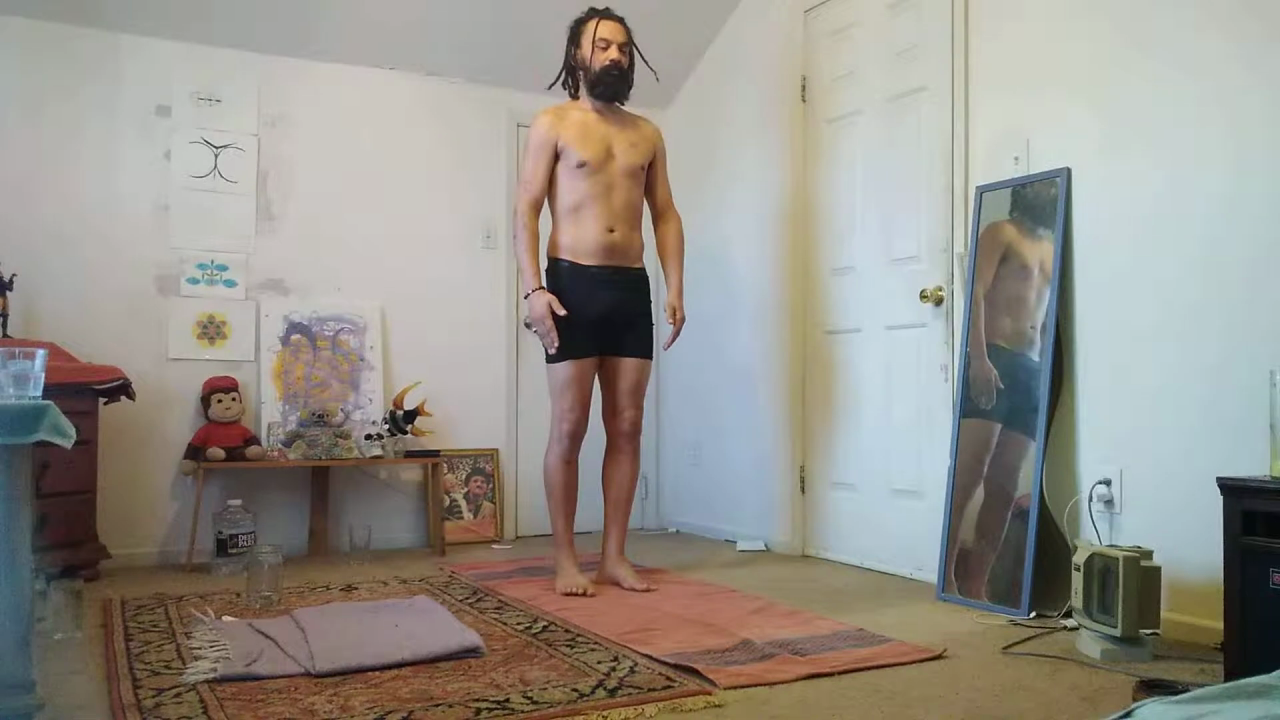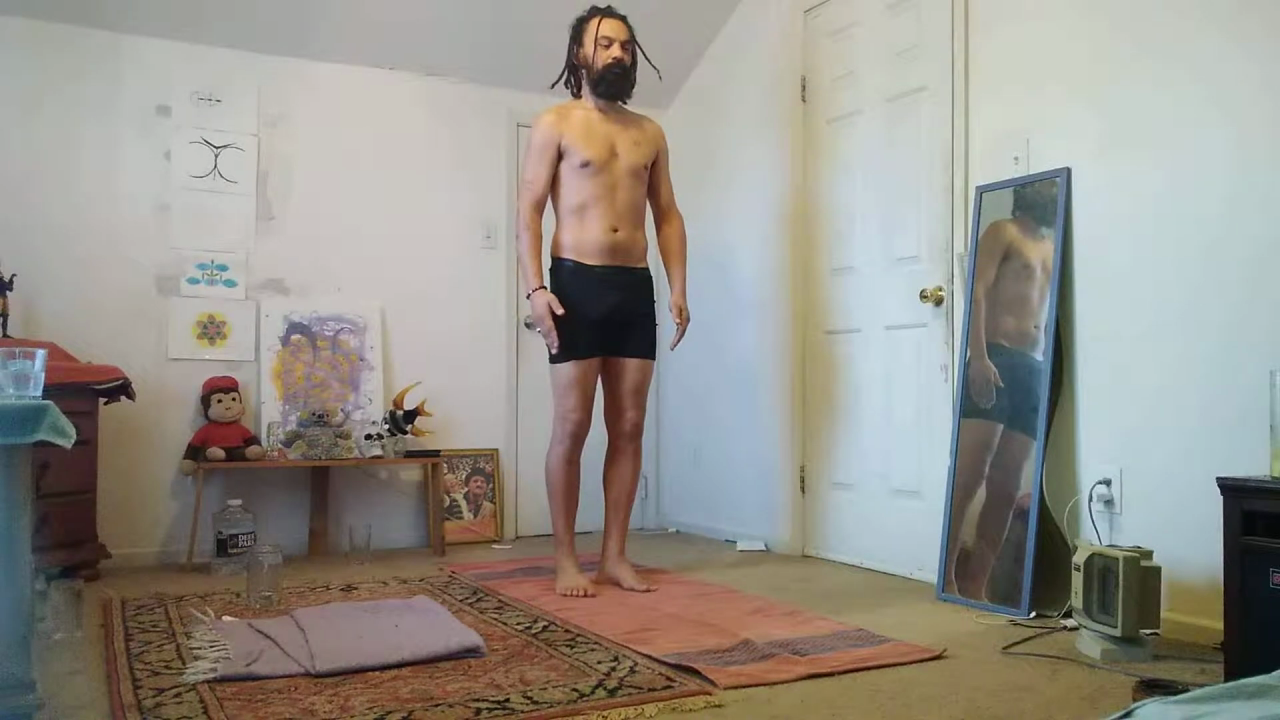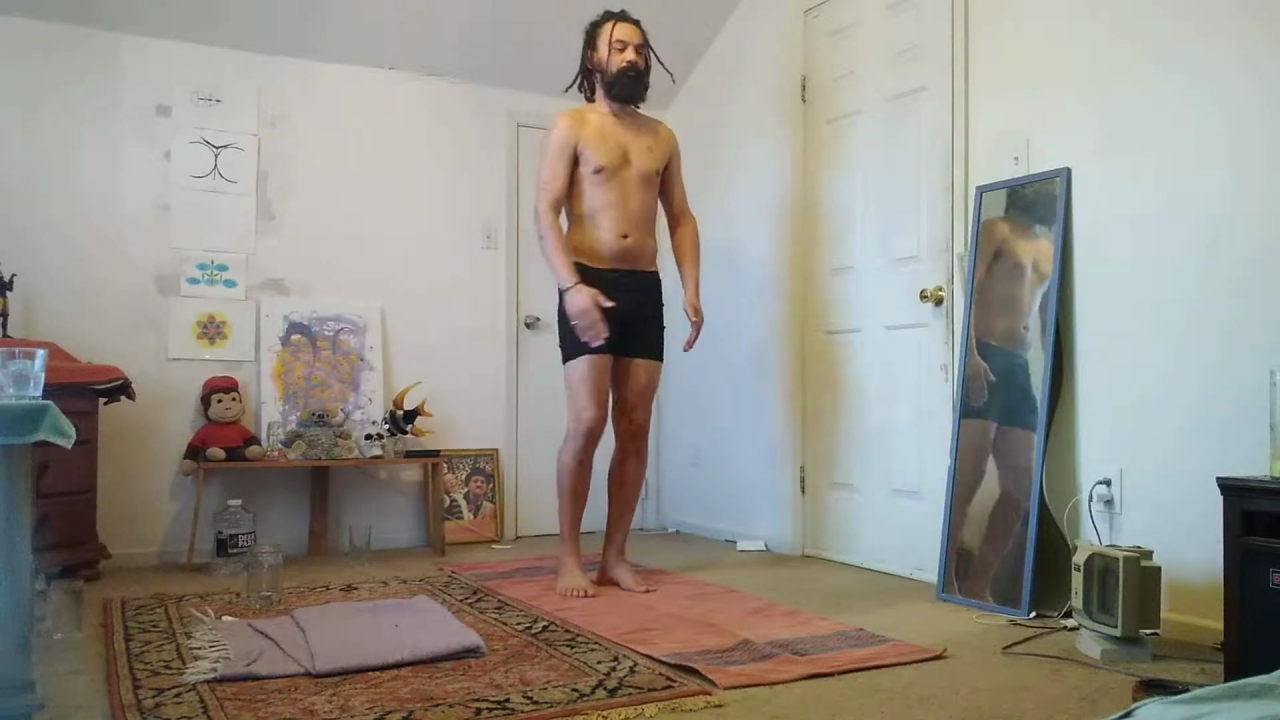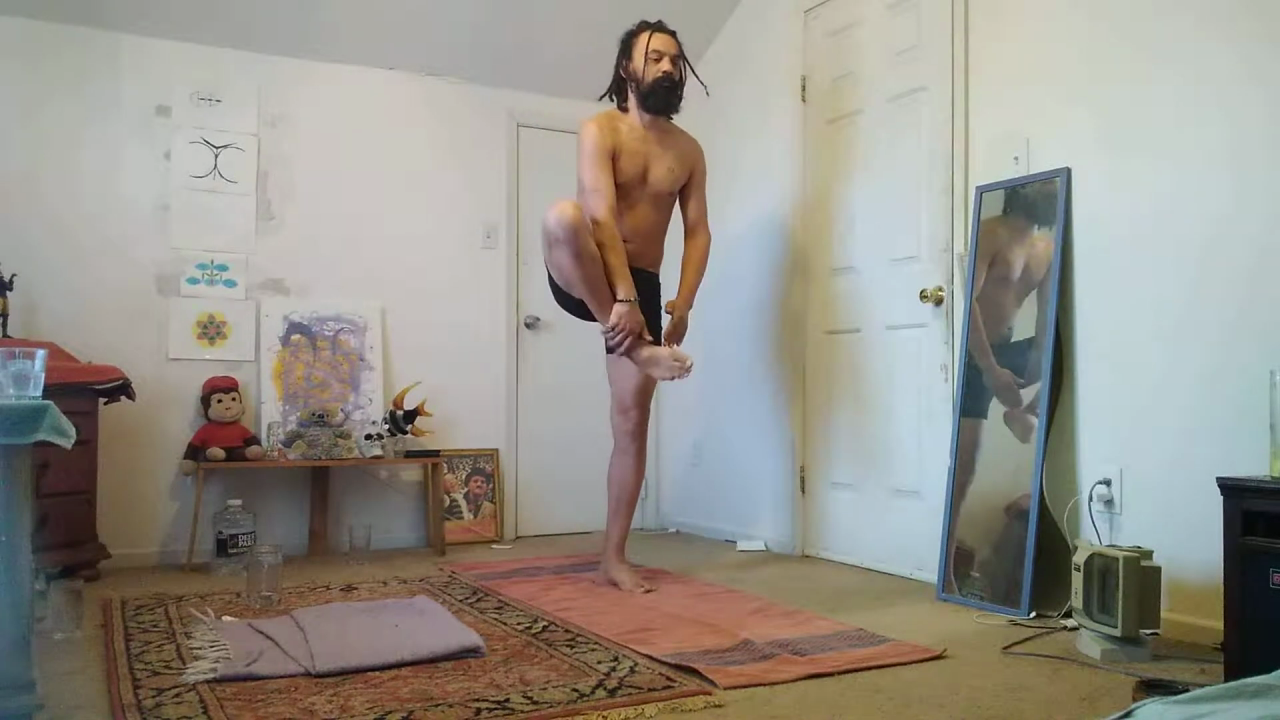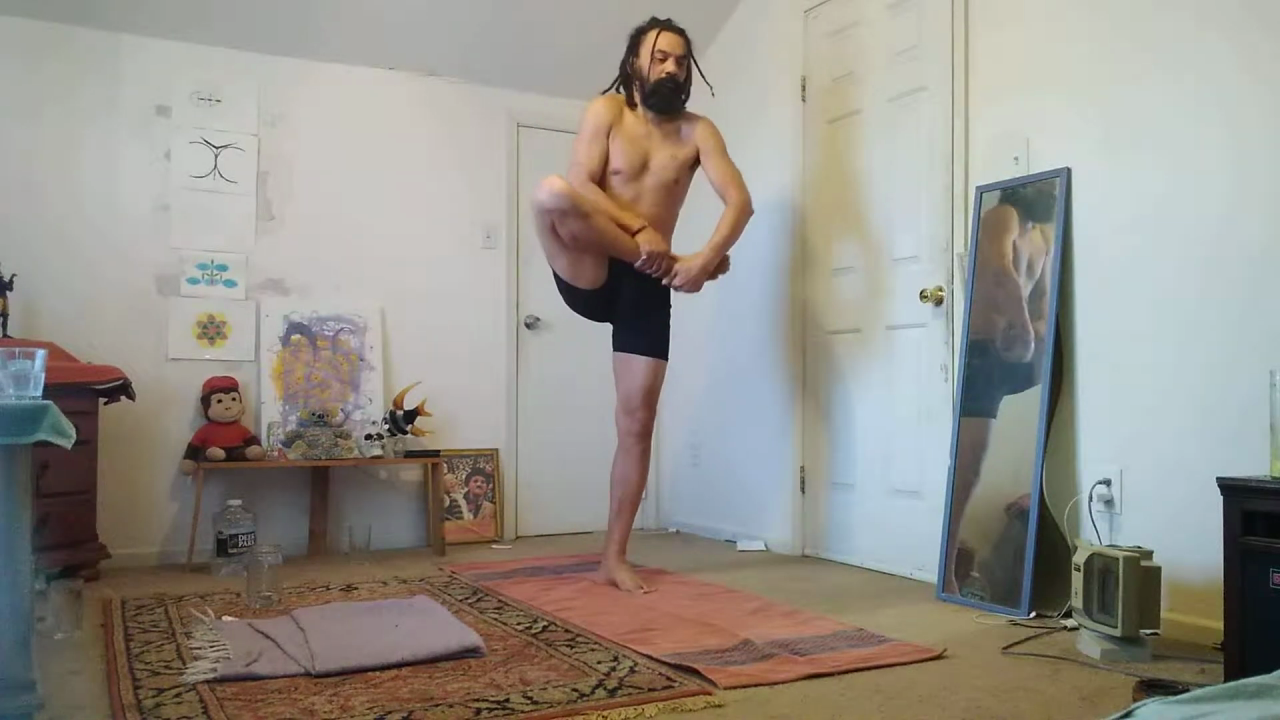
dt=1s
person 1, frame 1
left shoulder: (647, 133)
right shoulder: (553, 124)
left elbow: (665, 215)
right elbow: (526, 210)
left wrist: (675, 288)
right wrist: (534, 288)
left hip: (632, 288)
right hip: (574, 284)
left knee: (627, 426)
right knee: (569, 426)
left ankle: (614, 555)
right ankle: (566, 559)
person 1, frame 2
left shoulder: (650, 133)
right shoulder: (555, 124)
left elbow: (667, 215)
right elbow: (529, 210)
left wrist: (678, 289)
right wrist: (535, 288)
left hip: (635, 288)
right hip: (577, 284)
left knee: (628, 427)
right knee: (572, 426)
left ankle: (614, 556)
right ankle: (566, 560)
person 1, frame 3
left shoulder: (661, 136)
right shoulder: (571, 126)
left elbow: (680, 218)
right elbow: (546, 212)
left wrist: (691, 291)
right wrist: (572, 286)
left hip: (644, 289)
right hip: (588, 288)
left knee: (635, 426)
right knee: (587, 421)
left ankle: (615, 556)
right ankle: (569, 556)
person 1, frame 4
left shoulder: (688, 150)
right shoulder: (600, 130)
left elbow: (698, 232)
right elbow: (603, 217)
left wrist: (682, 302)
right wrist: (624, 300)
left hip: (642, 287)
right hip: (586, 281)
left knee: (632, 422)
right knee: (563, 215)
left ankle: (614, 558)
right ankle: (642, 348)
person 1, frame 5
left shoulder: (697, 131)
right shoulder: (607, 112)
left elbow: (740, 201)
right elbow: (579, 184)
left wrist: (707, 256)
right wrist: (640, 231)
left hip: (646, 288)
right hip: (590, 277)
left knee: (637, 422)
right knee: (551, 192)
left ankle: (614, 559)
right ankle: (657, 261)
person 2, frame 1
left shoulder: (1053, 250)
right shoulder: (1000, 233)
right elbow: (976, 294)
right wrist: (979, 359)
left hip: (1031, 372)
right hip: (992, 363)
left knee: (1004, 487)
right knee: (968, 476)
left ankle: (975, 585)
right ankle: (945, 577)
person 2, frame 2
left shoulder: (1054, 248)
right shoulder: (1003, 233)
left elbow: (1052, 316)
right elbow: (977, 294)
right wrist: (978, 357)
left hip: (1035, 371)
right hip: (995, 361)
left knee: (1007, 487)
right knee: (969, 476)
left ankle: (975, 584)
right ankle: (945, 577)
person 2, frame 3
left shoulder: (1049, 253)
right shoulder: (995, 230)
left elbow: (1049, 321)
right elbow: (966, 291)
right wrist: (970, 355)
left hip: (1018, 368)
right hip: (982, 359)
left knee: (1022, 484)
right knee: (967, 476)
left ankle: (977, 584)
right ankle: (945, 579)
person 2, frame 4
left shoulder: (1048, 250)
right shoulder: (991, 232)
left elbow: (1047, 318)
right elbow: (966, 299)
left wrist: (1043, 381)
right wrist: (989, 368)
left hip: (1005, 351)
right hip: (972, 355)
right knee: (963, 467)
left ankle: (1024, 410)
right ankle: (945, 574)
person 2, frame 5
left shoulder: (1044, 236)
right shoulder: (1002, 217)
left elbow: (1042, 297)
right elbow: (1001, 270)
left wrist: (1037, 331)
right wrist: (1026, 332)
left hip: (1015, 354)
right hip: (981, 354)
right knee: (967, 467)
right ankle: (946, 572)
